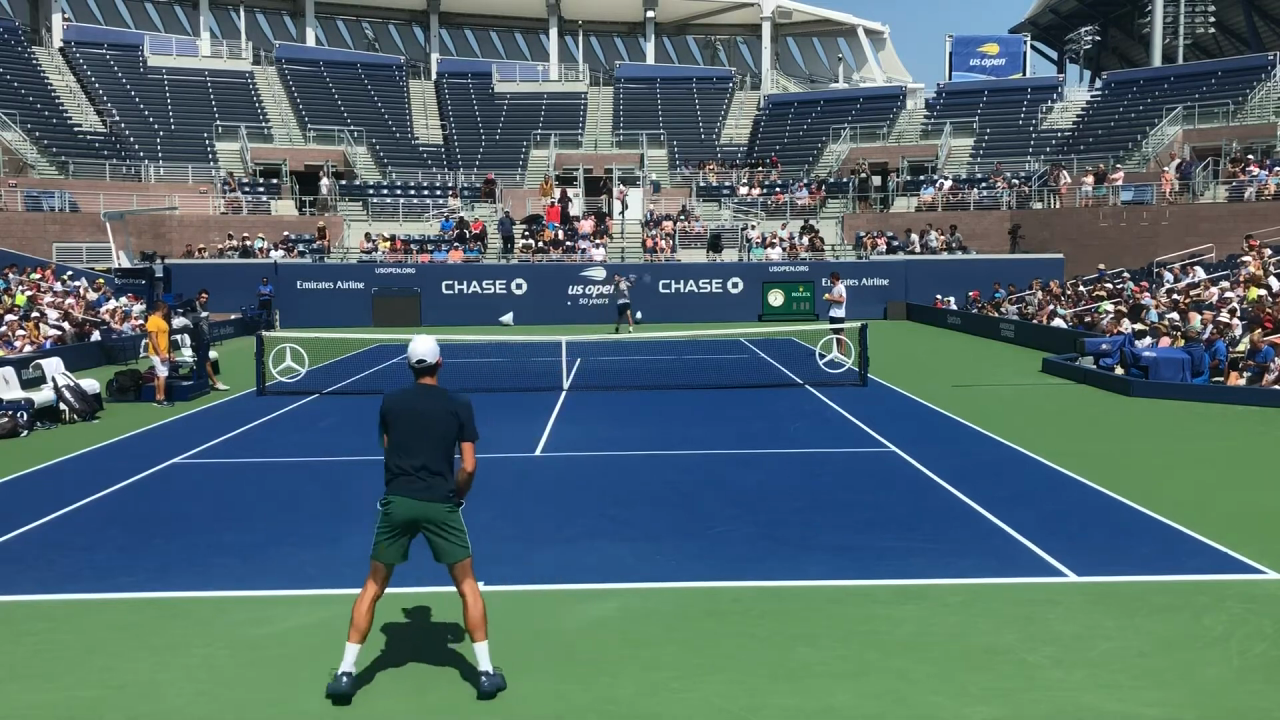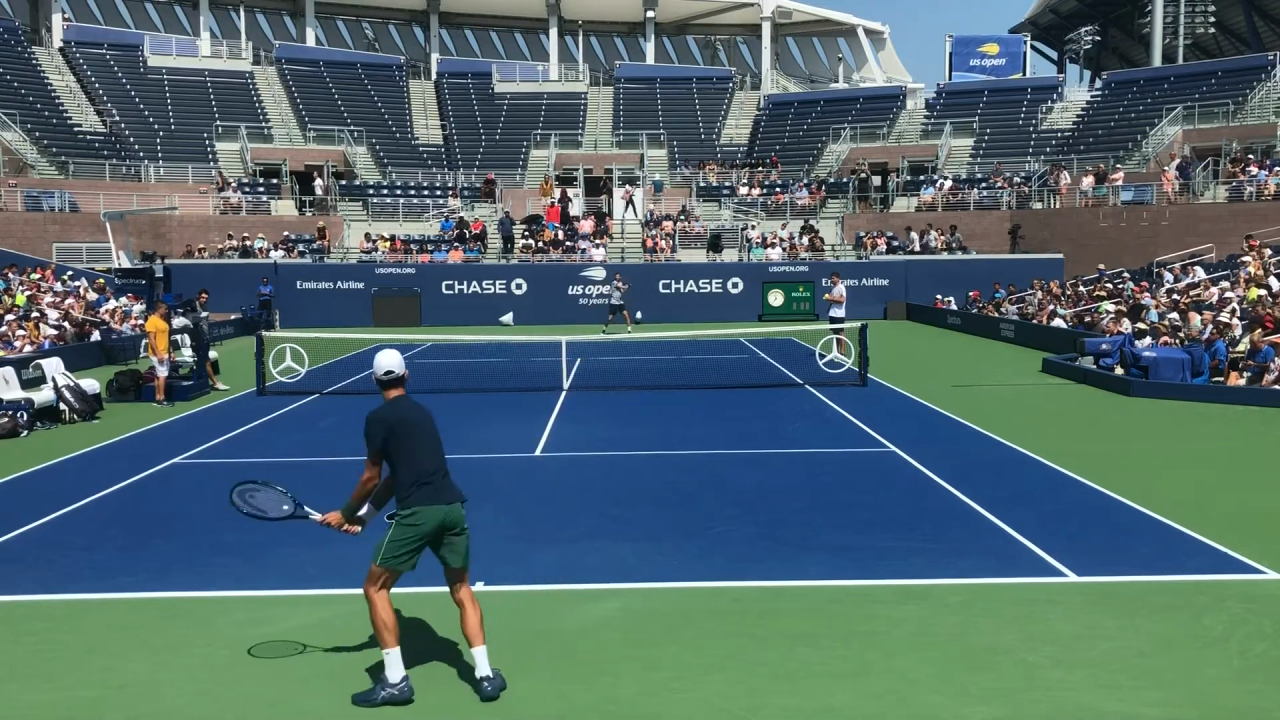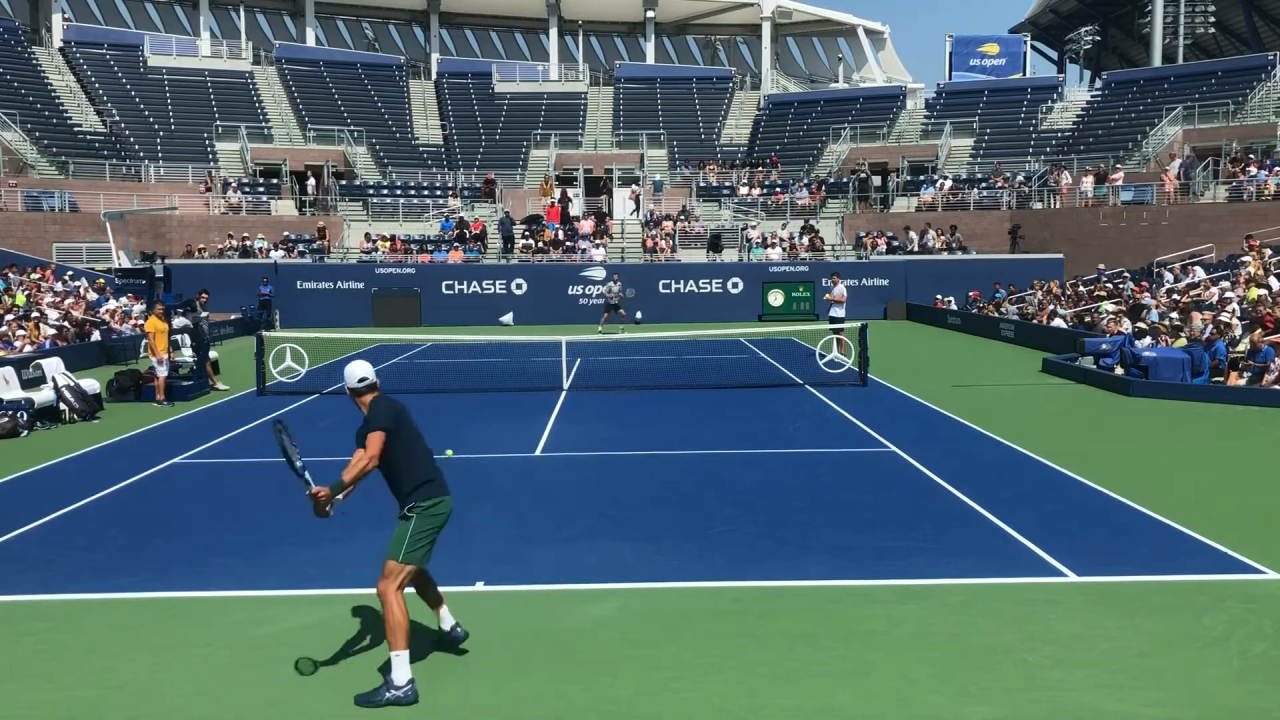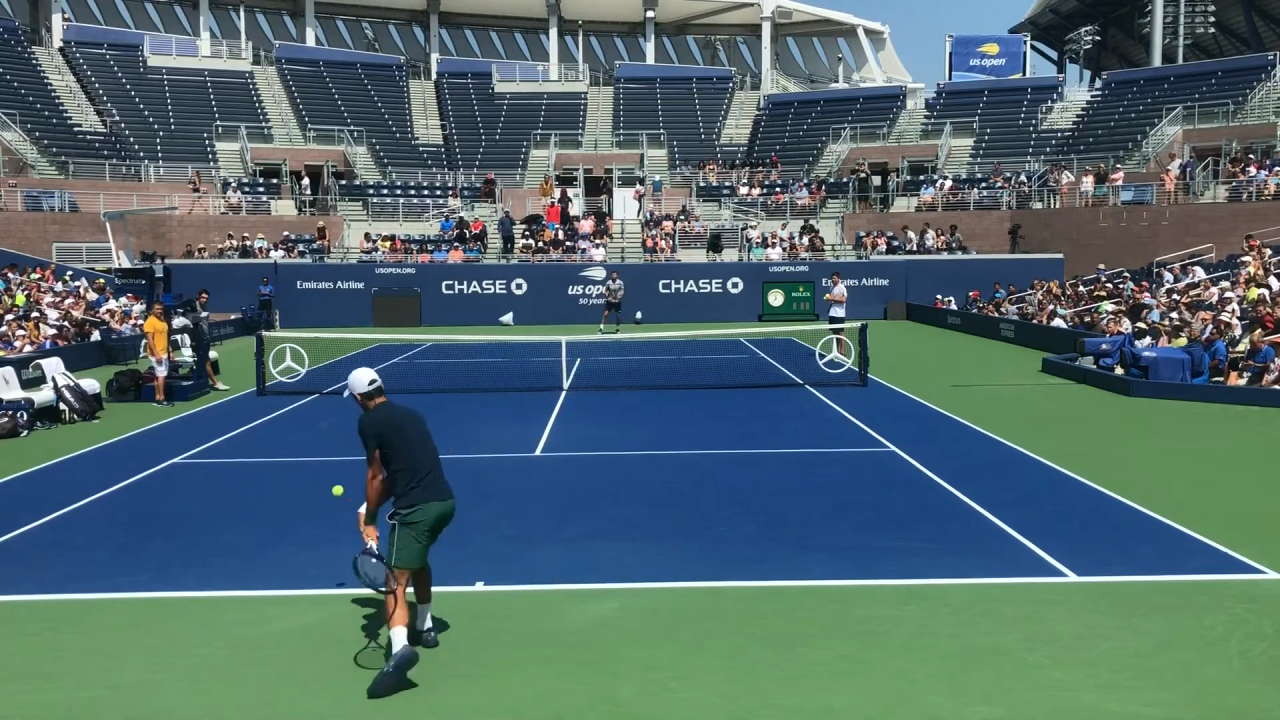
dt=0.3s
person 1, frame 1
left shoulder: (390, 403)
right shoulder: (460, 406)
left elbow: (389, 454)
right elbow: (468, 468)
left hip: (397, 503)
right hip: (441, 504)
left knee: (373, 588)
right knee: (468, 586)
left ankle: (346, 674)
right ankle: (486, 673)
person 1, frame 2
left shoulder: (378, 418)
right shoulder: (421, 412)
left elbow: (371, 477)
left wrist: (347, 513)
right wrist: (365, 513)
left hip: (417, 512)
right hip: (452, 507)
left knee: (375, 588)
right knee: (461, 591)
left ankle: (395, 680)
right ankle: (485, 676)
person 1, frame 3
left shoulder: (383, 407)
right shoulder: (366, 428)
left elbow: (370, 459)
right elbow: (355, 468)
left wrist: (332, 491)
right wrist: (328, 495)
left hip: (427, 504)
right hip: (428, 501)
left knee: (389, 587)
right knee: (411, 568)
left ankle: (400, 683)
right ankle: (451, 627)
person 1, frame 4
left shoulder: (368, 422)
right shoulder: (408, 414)
left elbow: (377, 477)
left wrist: (368, 518)
right wrist: (368, 513)
left hip: (417, 507)
right hip: (443, 501)
left knee: (396, 583)
right knee: (416, 559)
left ankle: (400, 649)
right ankle: (425, 629)
